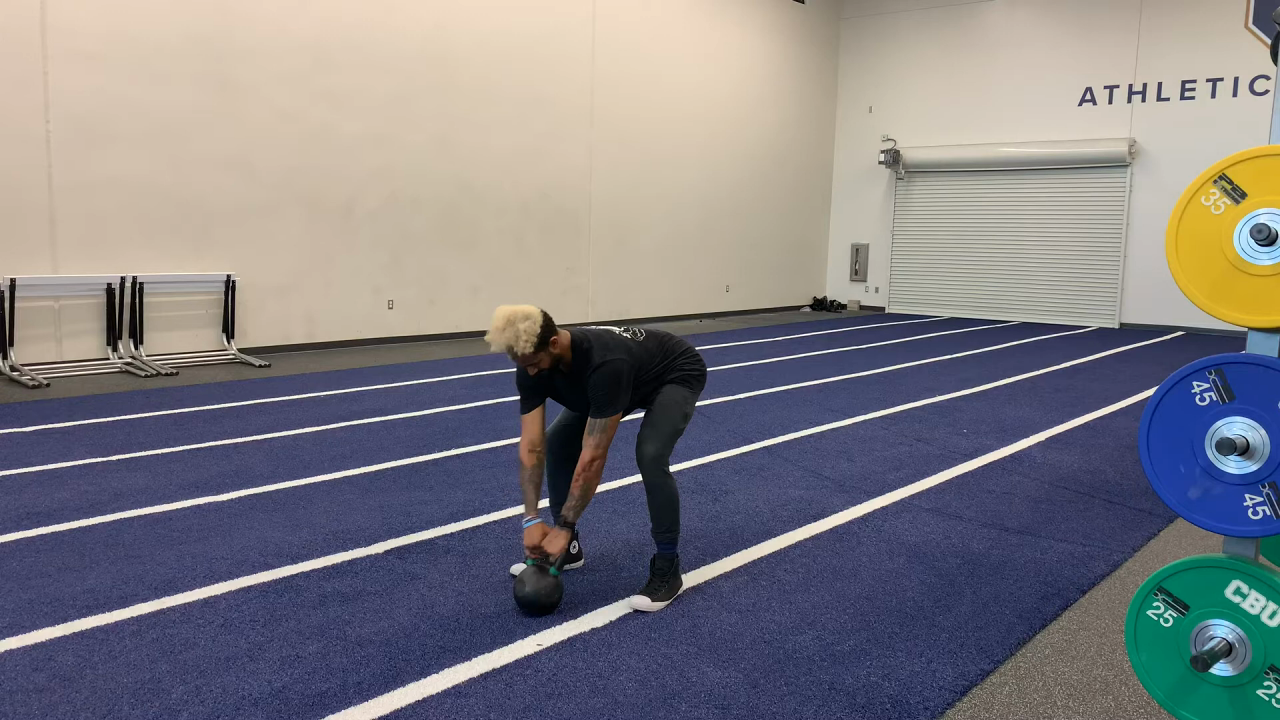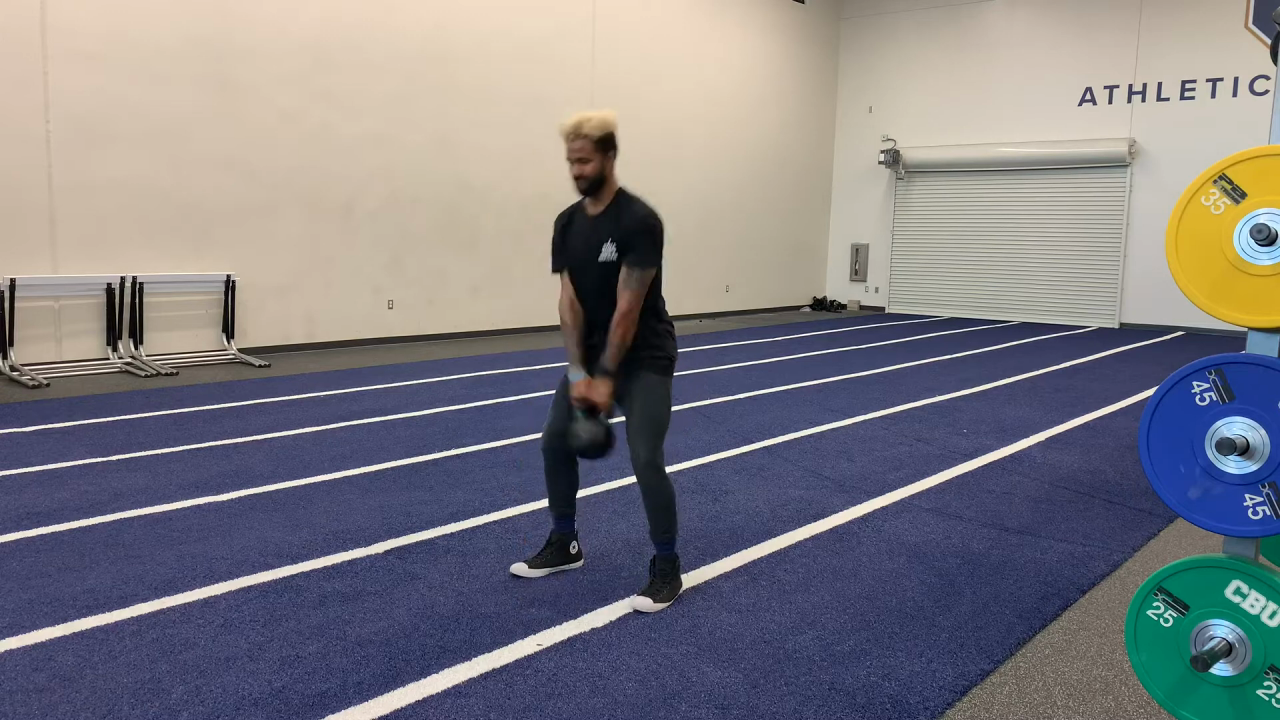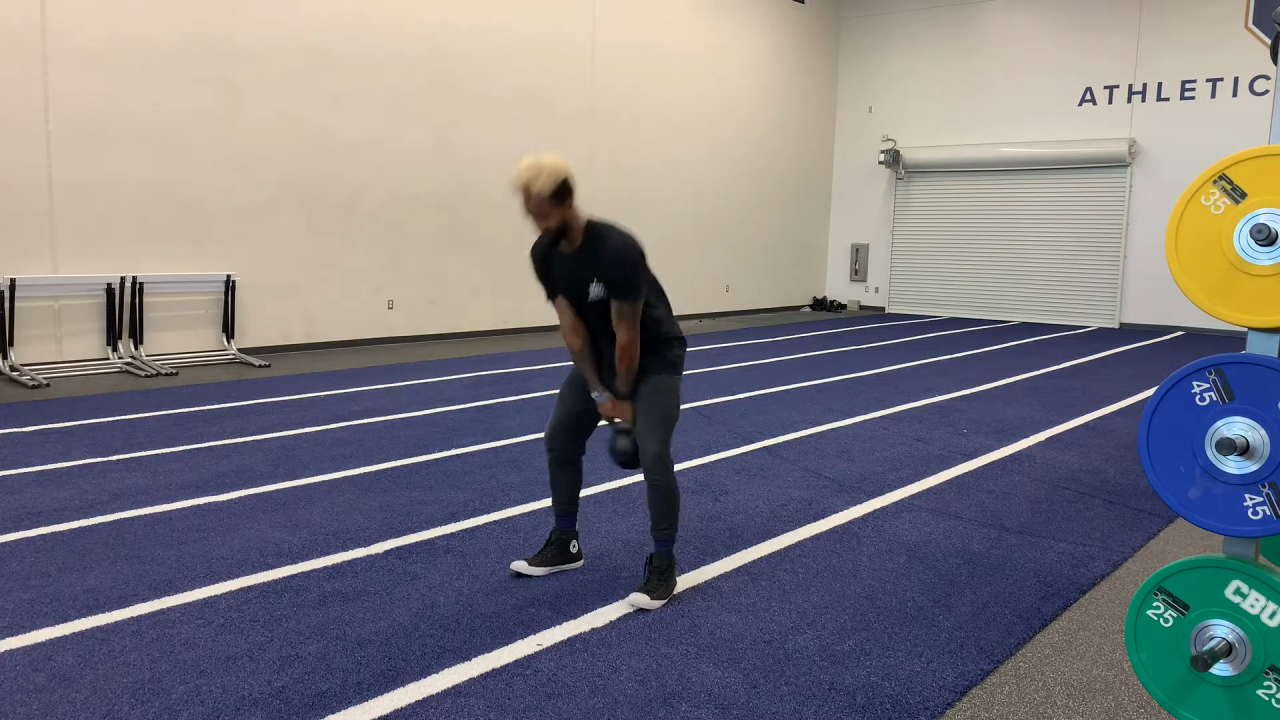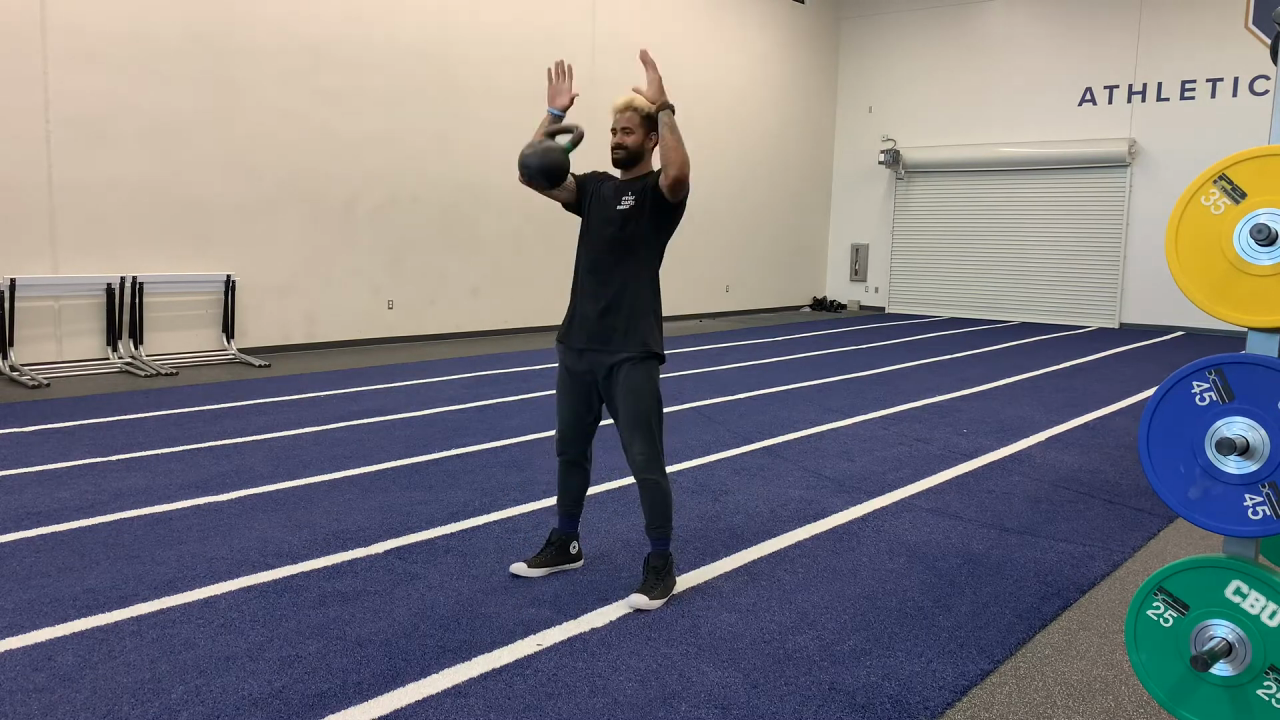
dt=1s
person 1, frame 1
left shoulder: (605, 364)
right shoulder: (533, 366)
left elbow: (593, 457)
right elbow: (531, 448)
left wrist: (565, 526)
right wrist: (532, 520)
left hip: (677, 375)
right hip: (634, 376)
left knee: (650, 454)
right knee: (557, 442)
left ankle: (667, 569)
right ankle: (567, 548)
person 1, frame 2
left shoulder: (638, 221)
right shoulder: (567, 222)
left elbow: (630, 307)
right elbow: (570, 299)
left wrist: (608, 376)
right wrist: (577, 370)
left hip: (644, 360)
right hip: (590, 356)
left knee: (645, 459)
right knee: (555, 443)
left ankle: (667, 568)
right ankle: (564, 544)
person 1, frame 3
left shoulder: (617, 249)
right shoulder: (544, 254)
left elbow: (628, 335)
right elbow: (571, 327)
left wrist: (625, 396)
right wrist: (598, 391)
left hip: (656, 356)
right hip: (599, 354)
left knee: (653, 454)
right knee: (559, 439)
left ankle: (662, 568)
right ankle: (564, 545)
person 1, frame 4
left shoulder: (659, 190)
right shoulder: (593, 187)
left elbow: (679, 172)
right elbow: (533, 175)
left wrist: (661, 106)
right wrist: (555, 112)
left hip: (630, 351)
right hip: (577, 346)
left knee: (644, 458)
right knee: (570, 449)
left ankle: (661, 565)
right ankle: (565, 543)
